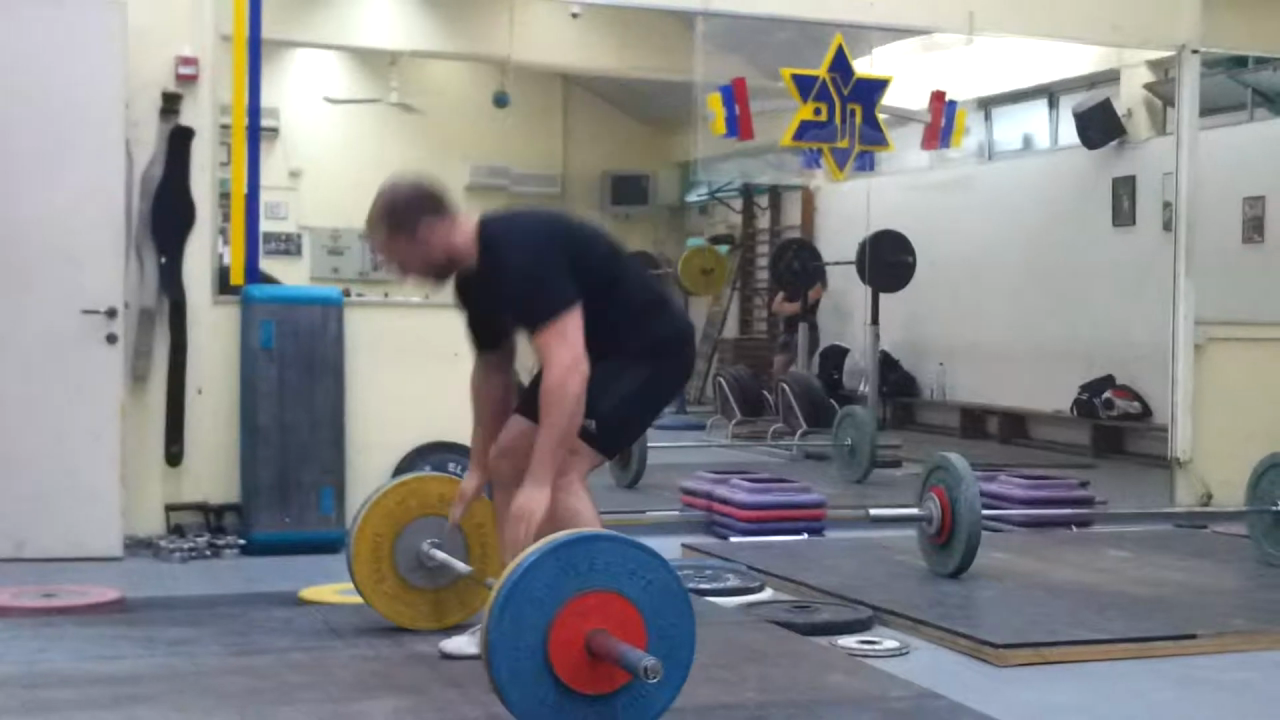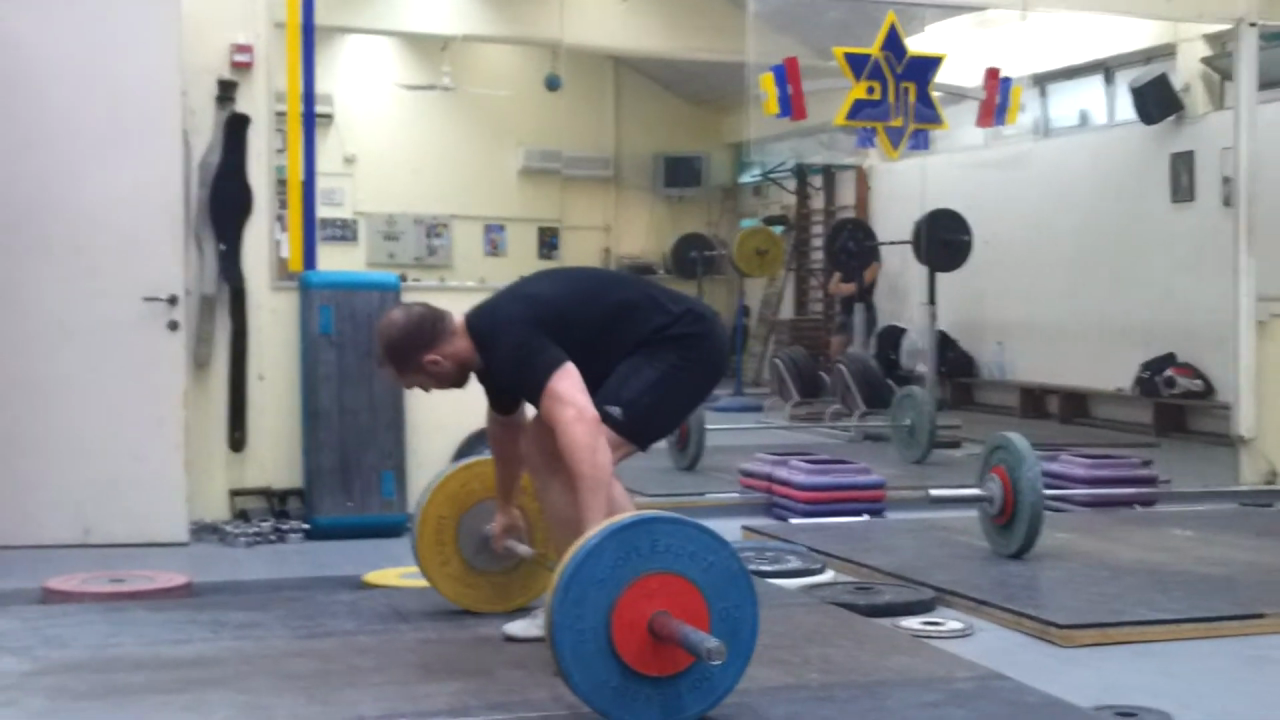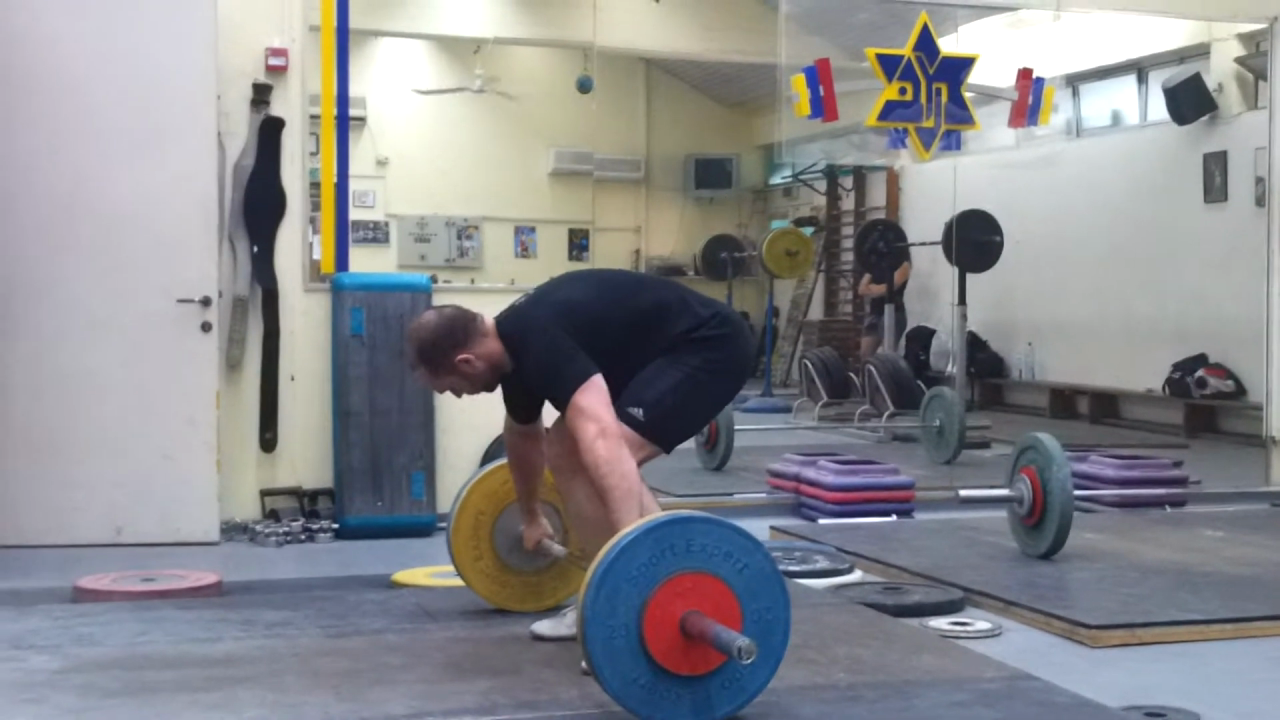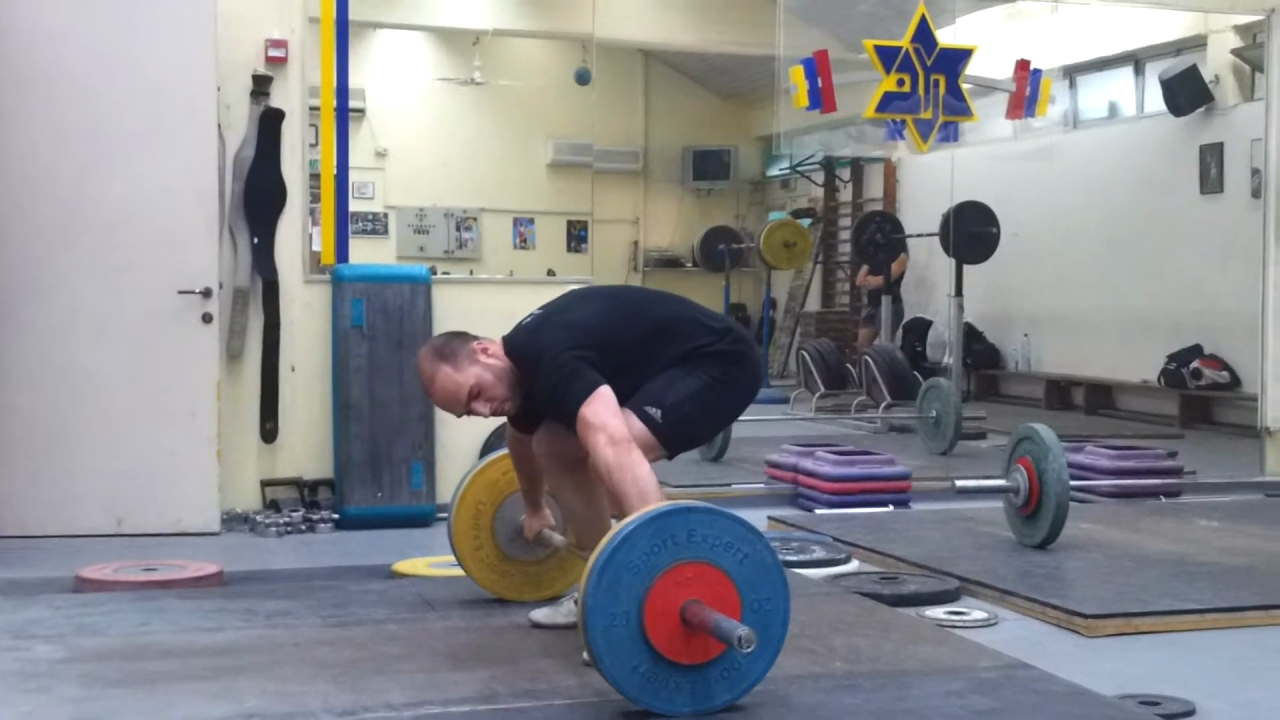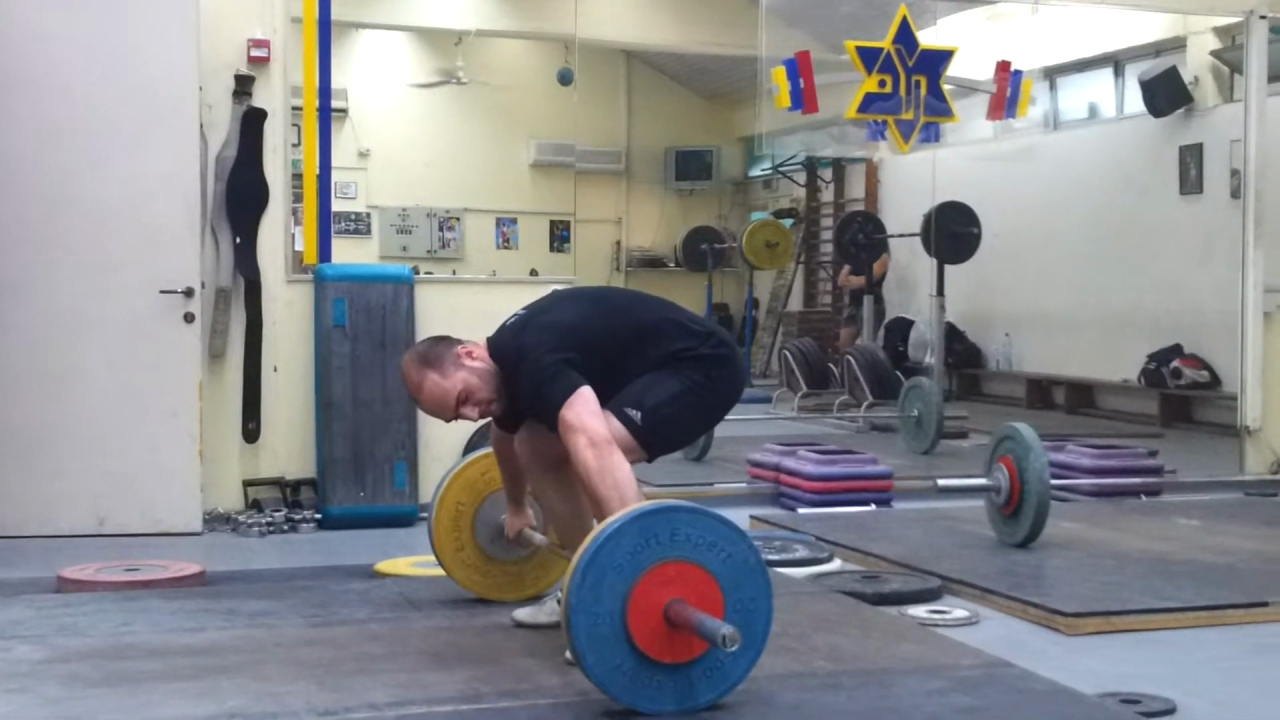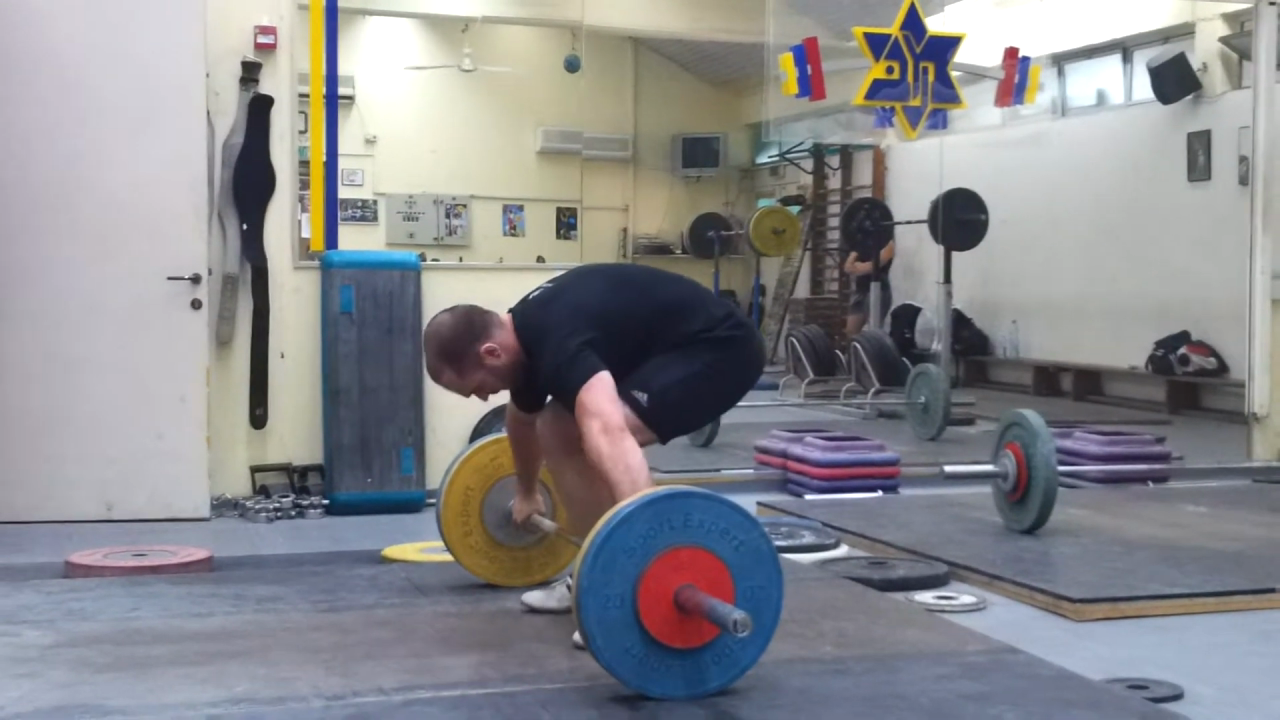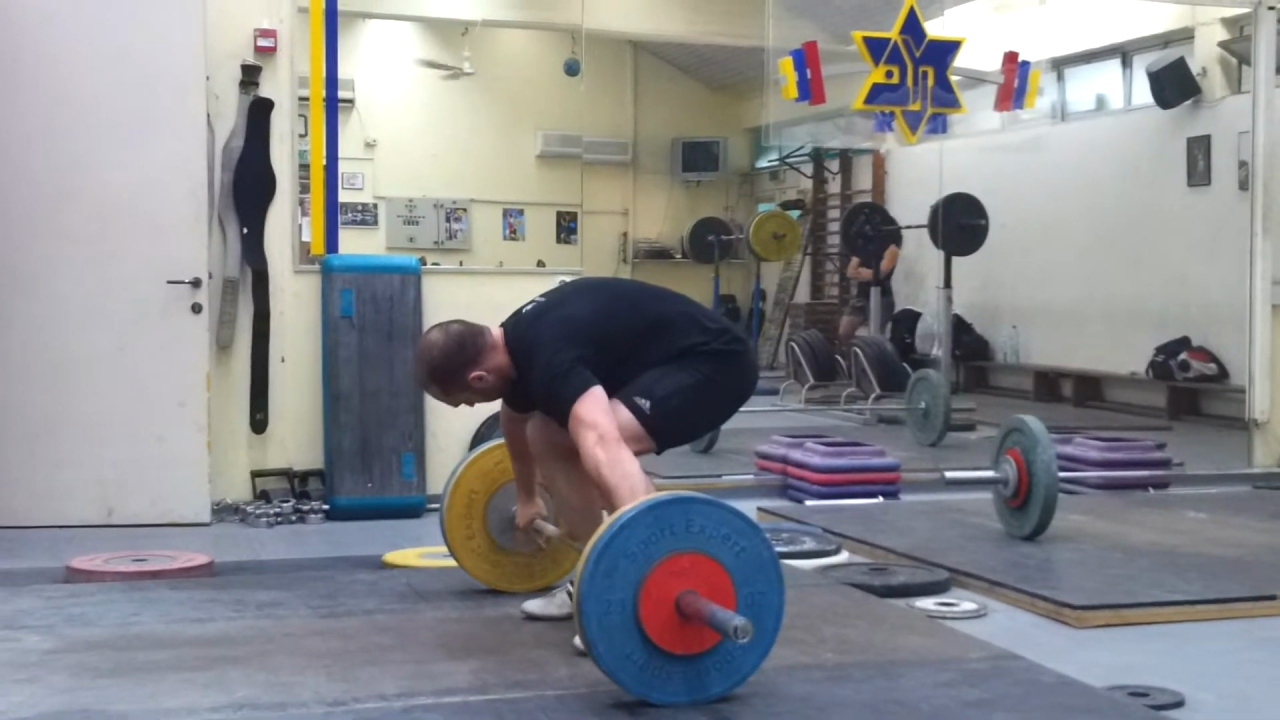
dt=0.7s
person 1, frame 1
left shoulder: (523, 252)
right shoulder: (474, 275)
left elbow: (567, 368)
right elbow: (493, 369)
left wrist: (539, 485)
right wrist: (479, 467)
left hip: (648, 351)
right hip: (598, 348)
left knee: (558, 465)
right knee: (507, 461)
person 1, frame 2
left shoulder: (510, 339)
right shoulder: (489, 337)
left elbow: (580, 421)
right elbow: (506, 424)
right wrist: (505, 507)
left hip: (684, 343)
right hip: (637, 346)
left knee: (582, 452)
right knee: (539, 448)
person 1, frame 3
left shoulder: (541, 342)
right shoulder: (514, 347)
left elbow: (601, 440)
right elbow: (524, 436)
right wrist: (531, 518)
left hip: (710, 347)
right hip: (658, 350)
left knee: (601, 458)
right knee: (563, 449)
person 1, frame 4
left shoulder: (552, 361)
right shoulder: (523, 364)
left elbow: (614, 446)
right elbow: (523, 437)
right wrist: (534, 509)
left hip: (720, 361)
left knee: (609, 451)
right knee: (552, 446)
person 1, frame 5
left shoulder: (534, 361)
right shoulder: (508, 360)
left elbow: (595, 448)
right elbow: (508, 437)
right wrist: (516, 509)
left hip: (703, 366)
left knee: (591, 454)
right knee: (534, 446)
person 1, frame 6
left shoulder: (558, 342)
right shoulder: (525, 334)
left elbow: (609, 433)
right elbow: (523, 419)
right wrist: (526, 494)
left hip: (721, 347)
right hip: (669, 345)
left knee: (598, 438)
right knee: (555, 428)
person 1, frame 7
left shoulder: (550, 357)
right shoulder: (516, 342)
left elbow: (603, 446)
right elbow: (516, 423)
right wrist: (527, 499)
left hip: (715, 361)
right hip: (661, 358)
left knee: (598, 440)
right knee: (546, 434)
